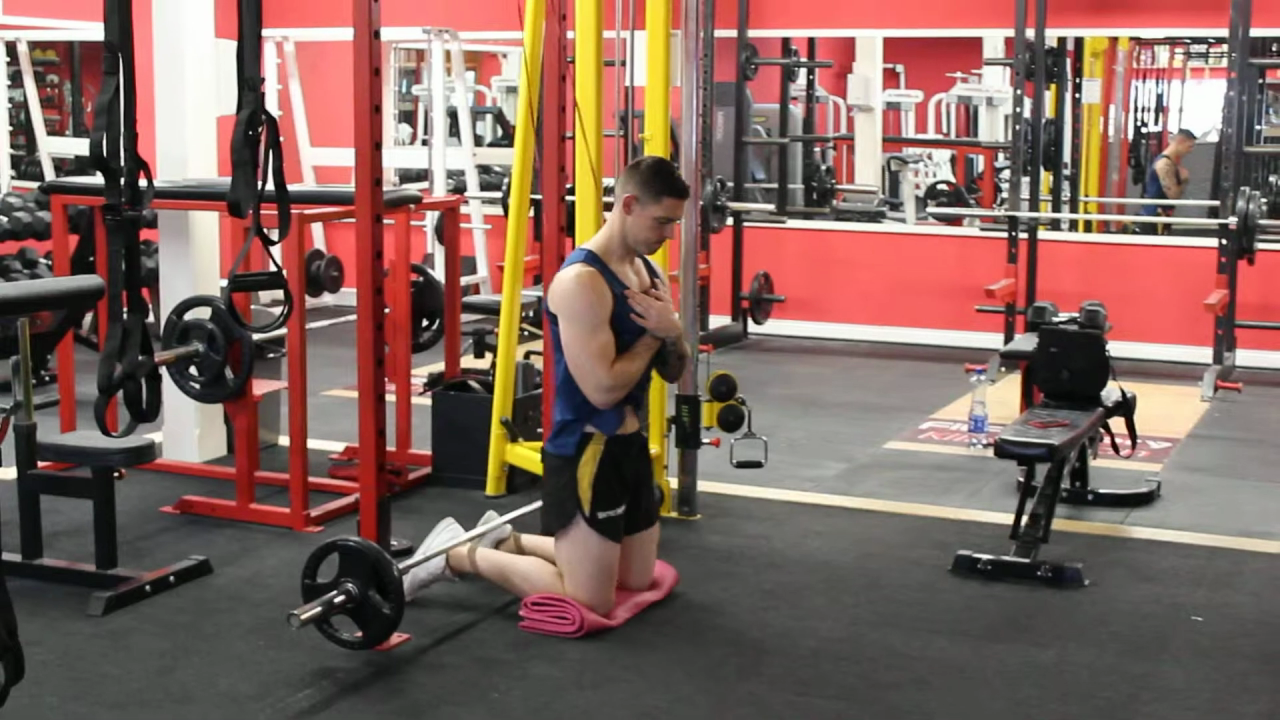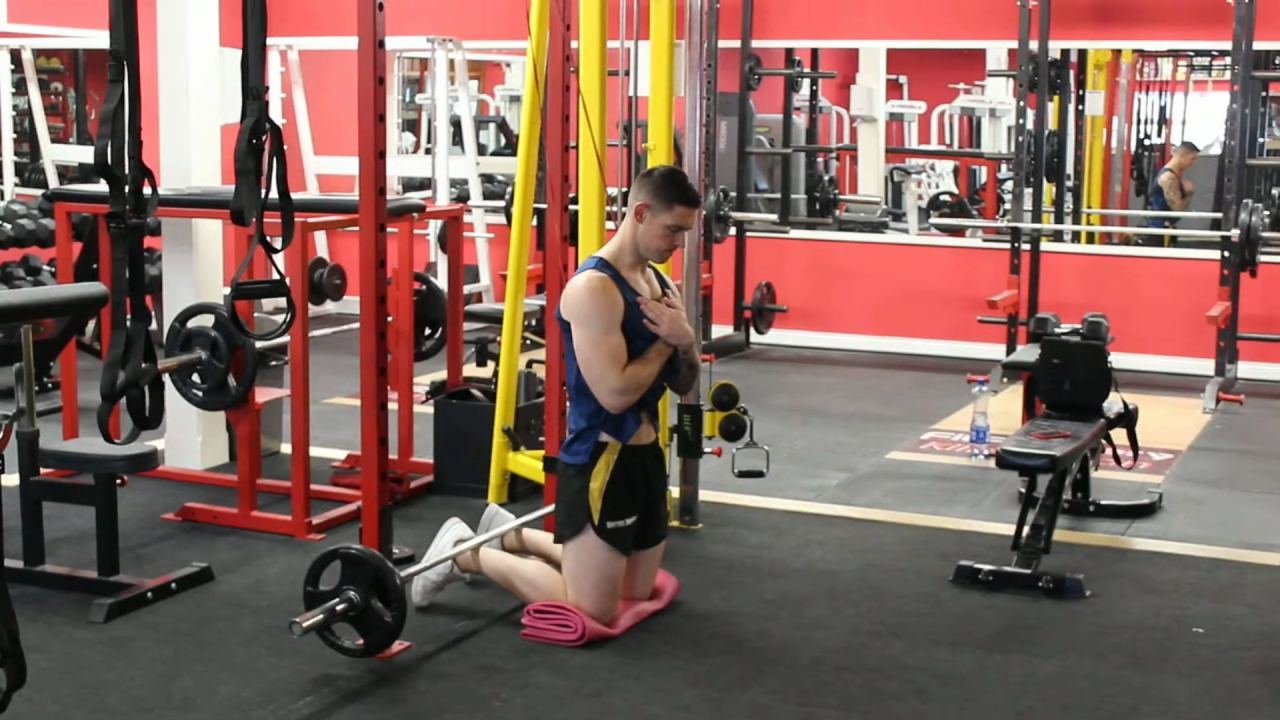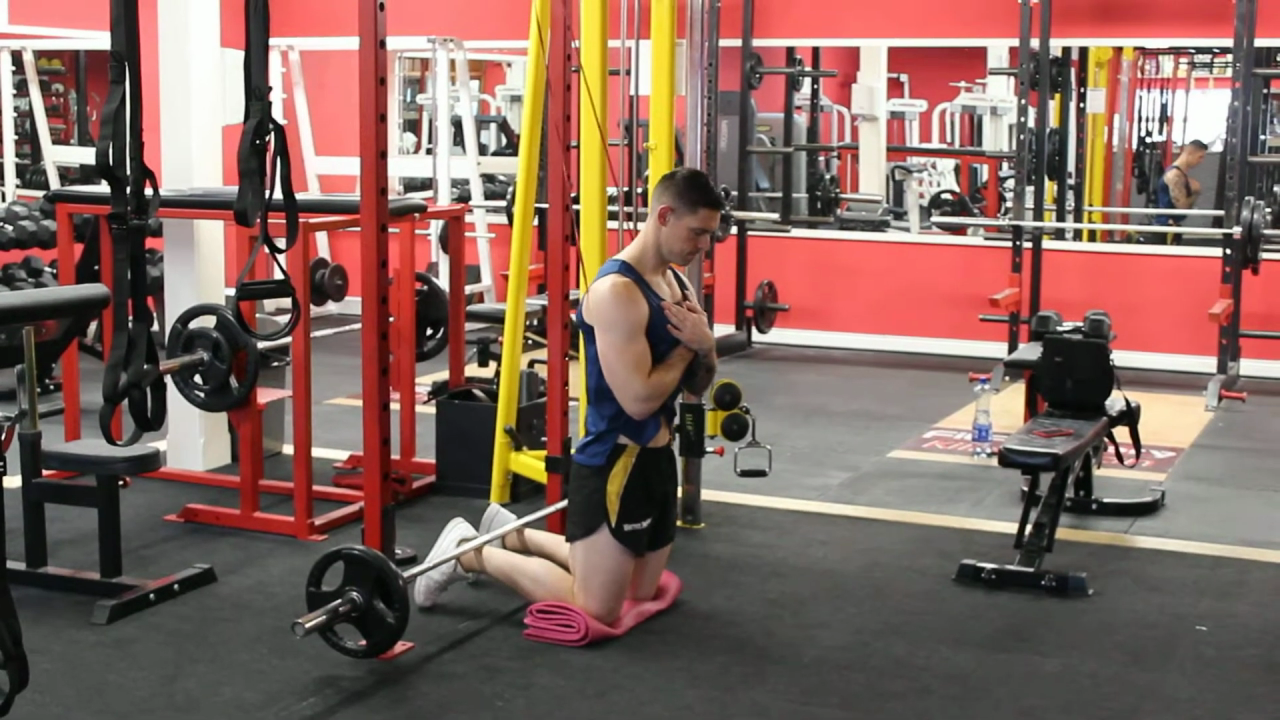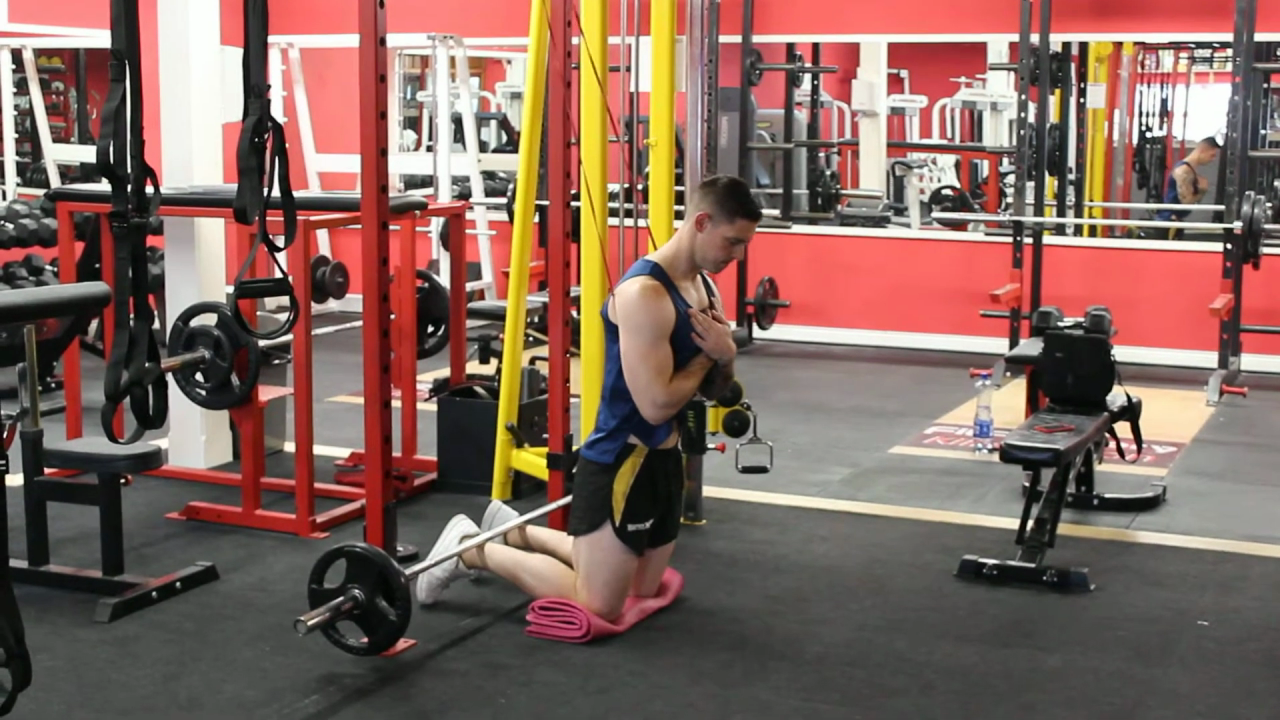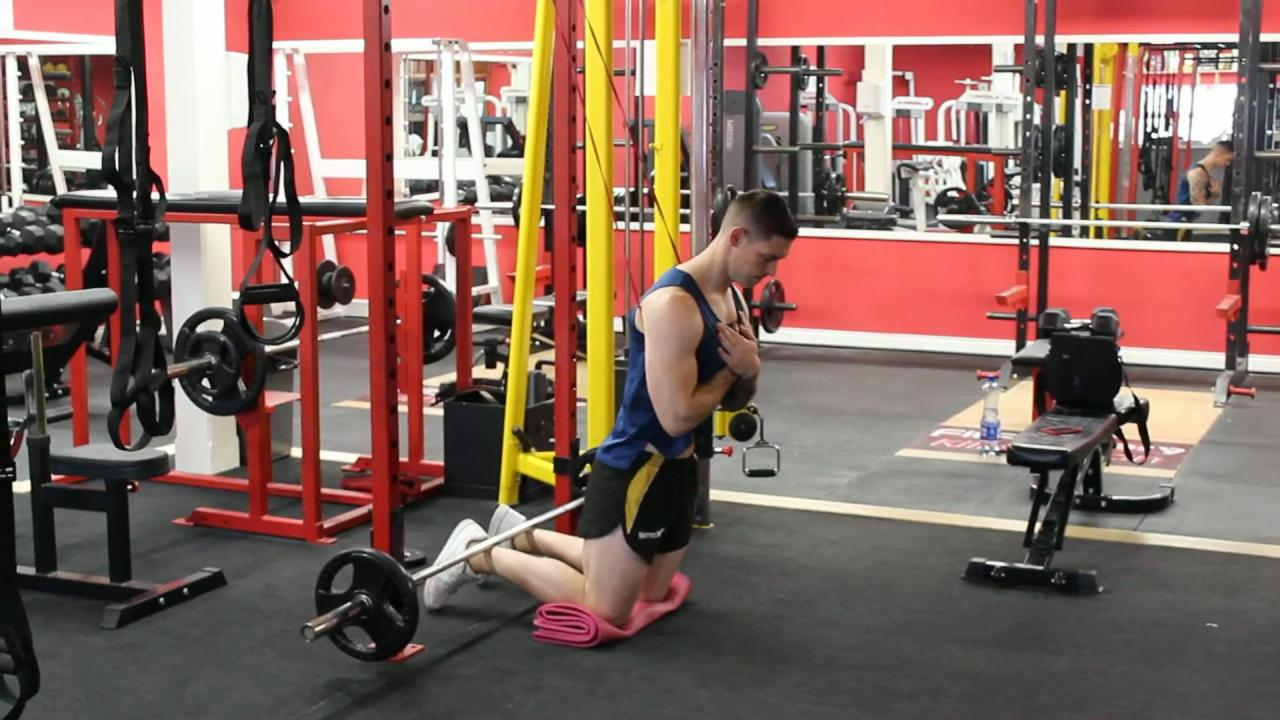
dt=0.7s
person 1, frame 1
left shoulder: (649, 272)
right shoulder: (581, 282)
left elbow: (673, 371)
right elbow: (603, 389)
left wrist: (673, 331)
right wrist: (653, 333)
left hip: (630, 442)
right hip: (587, 452)
left knee: (636, 582)
right knee: (590, 604)
left ankle: (508, 541)
right ankle: (456, 553)
person 1, frame 2
left shoulder: (661, 284)
right shoulder: (593, 287)
left elbow: (684, 383)
right elbow: (615, 393)
left wrist: (685, 339)
right wrist: (665, 340)
left hip: (644, 453)
right hip: (601, 461)
left knee: (636, 592)
right knee: (592, 612)
left ankle: (510, 534)
right ankle: (465, 552)
person 1, frame 3
left shoulder: (677, 283)
right shoulder: (616, 292)
left elbow: (697, 384)
right elbow: (638, 399)
left wrist: (705, 344)
right wrist: (687, 344)
left hip: (656, 457)
right hip: (615, 463)
left knee: (640, 592)
right knee: (596, 610)
left ankle: (512, 534)
right ankle: (468, 552)
person 1, frame 4
left shoulder: (703, 286)
right shoulder: (644, 293)
left elbow: (712, 389)
right elbow: (656, 404)
left wrist: (726, 354)
right wrist: (708, 353)
left hip: (663, 458)
right hip: (621, 463)
left knee: (643, 587)
right knee: (598, 607)
left ankle: (512, 531)
right ankle: (471, 548)
person 1, frame 5
left shoulder: (732, 299)
right shoulder: (673, 304)
left elbow: (734, 398)
right elbow: (677, 416)
left wrist: (750, 369)
right wrist: (732, 367)
left hip: (676, 466)
right hip: (636, 470)
left knee: (651, 591)
right knee: (605, 611)
left ankle: (521, 534)
right ankle: (479, 553)
